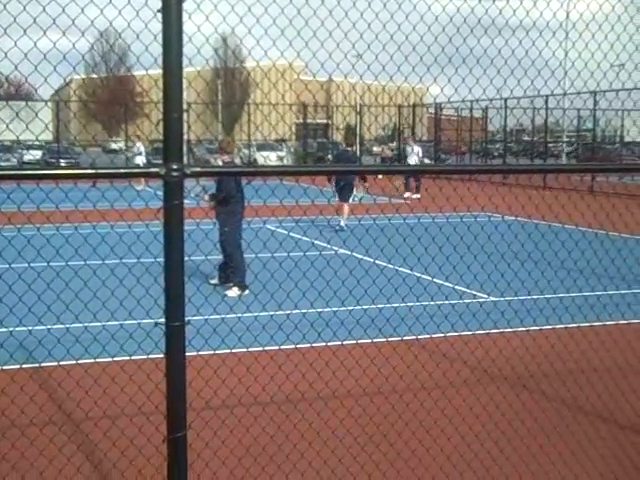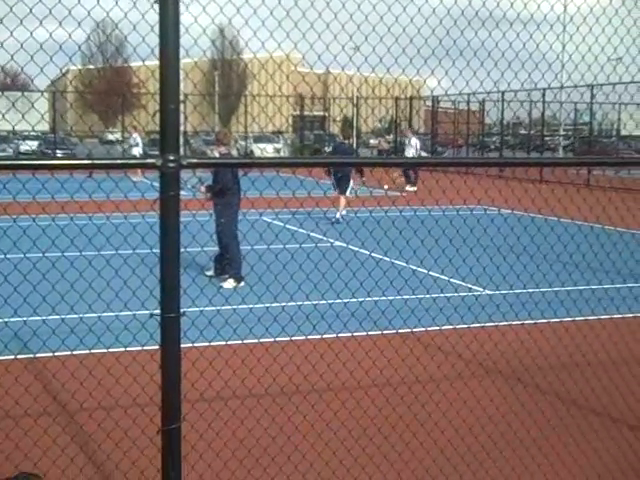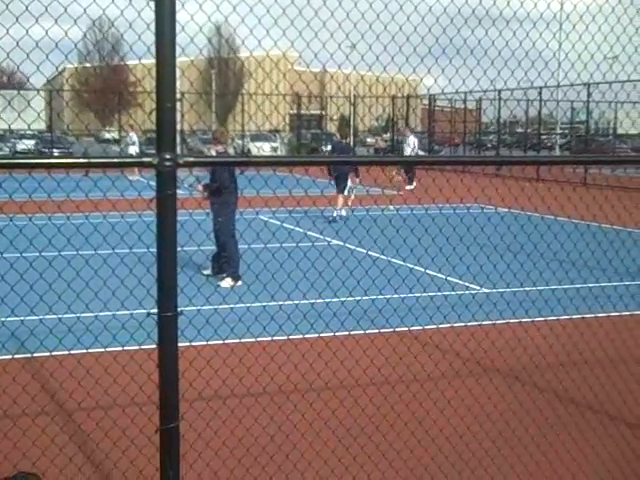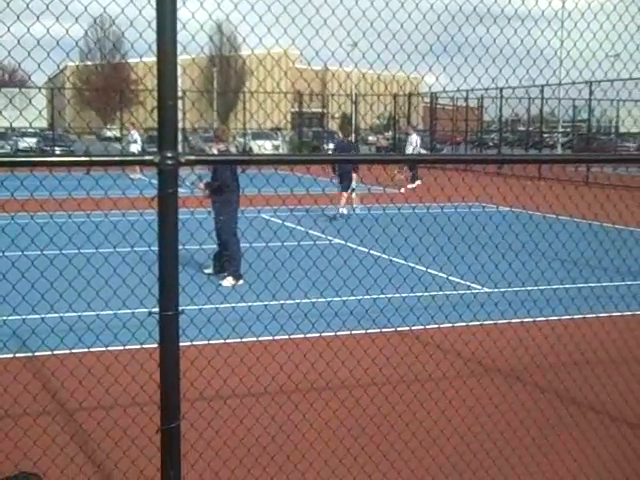
dt=0.1s
person 1, frame 1
right shoulder: (231, 167)
left elbow: (227, 192)
left wrist: (211, 197)
right wrist: (216, 200)
left hip: (230, 213)
right hip: (229, 212)
left knee: (233, 247)
right knee: (227, 246)
left ankle: (240, 285)
right ankle: (225, 276)
person 1, frame 2
right shoulder: (228, 159)
left elbow: (224, 184)
left wrist: (208, 189)
right wrist: (213, 191)
left hip: (227, 205)
right hip: (225, 203)
left knee: (229, 239)
right knee: (223, 237)
left ankle: (236, 277)
right ankle: (220, 267)
person 1, frame 3
right shoulder: (225, 158)
left elbow: (221, 183)
left wrist: (205, 187)
right wrist: (210, 190)
left hip: (224, 204)
right hip: (222, 202)
left knee: (227, 238)
right knee: (221, 237)
left ankle: (233, 276)
right ankle: (218, 267)
person 1, frame 4
left shoulder: (223, 157)
right shoulder: (226, 156)
left elbow: (223, 181)
left wrist: (207, 186)
right wrist: (211, 188)
left hip: (226, 202)
right hip: (224, 201)
left knee: (229, 236)
right knee: (222, 235)
left ankle: (235, 275)
right ankle: (219, 265)
